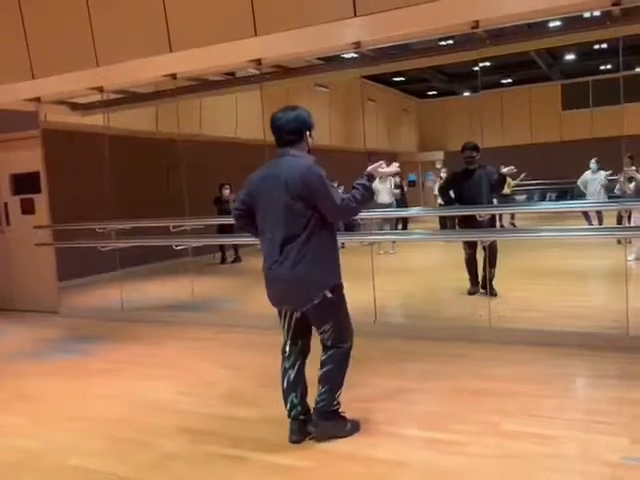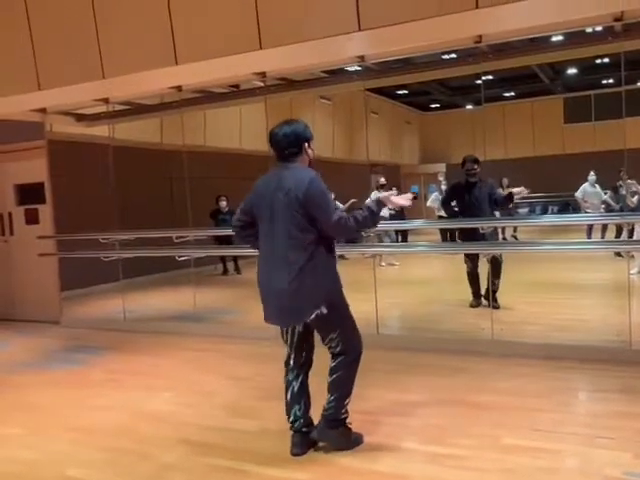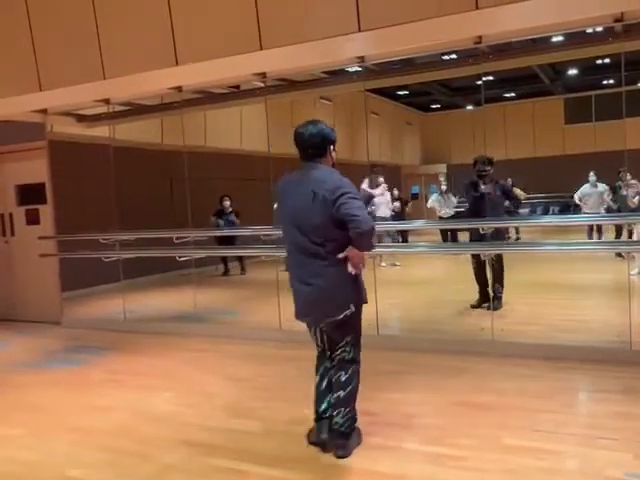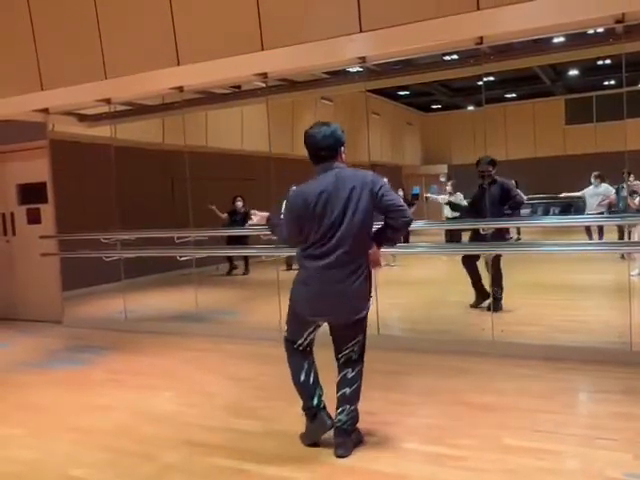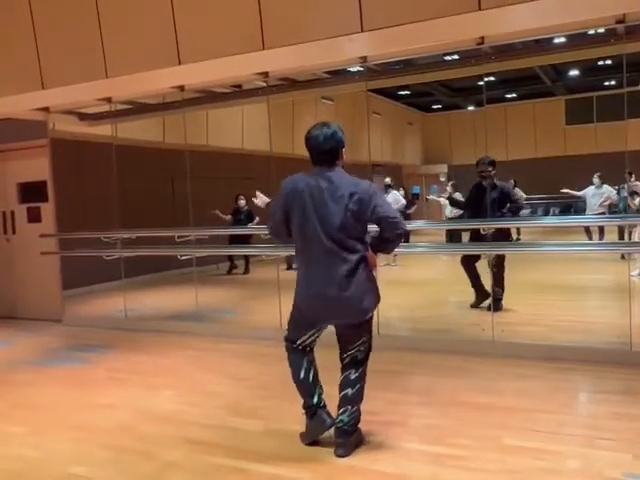
dt=1s
person 1, frame 1
left shoulder: (260, 177)
right shoulder: (307, 169)
left elbow: (241, 215)
right elbow: (340, 211)
right wrist: (368, 179)
left hip: (279, 279)
right hip: (314, 276)
left knee: (293, 347)
right knee: (338, 343)
left ankle: (298, 420)
right ankle: (326, 417)
person 1, frame 2
left shoulder: (261, 186)
right shoulder: (308, 181)
left elbow: (241, 225)
right elbow: (338, 226)
right wrist: (377, 204)
left hip: (277, 292)
right hip: (315, 289)
left knee: (297, 359)
right knee: (347, 349)
left ankle: (301, 433)
right ankle: (332, 425)
person 1, frame 3
left shoulder: (285, 187)
right shoulder: (337, 184)
right elbow: (362, 225)
left wrist: (363, 197)
right wrist: (358, 249)
left hip: (305, 291)
right hip: (339, 290)
left knee: (325, 357)
right knee: (346, 361)
left ankle: (323, 425)
right ankle: (343, 434)
person 1, frame 4
left shoulder: (300, 195)
right shoulder: (368, 181)
left elbow: (291, 238)
right elbow: (402, 217)
left wrist: (269, 220)
right wrist: (377, 242)
left hip: (310, 291)
right hip: (353, 292)
left knee: (297, 348)
right knee: (350, 360)
left ankle: (316, 416)
right ankle: (345, 432)
person 1, frame 5
left shoulder: (292, 187)
right shoulder: (361, 189)
left elbow: (279, 233)
right elbow: (395, 227)
left wrist: (268, 207)
right wrist: (375, 248)
left hip: (312, 294)
right hip: (355, 294)
left knee: (297, 348)
right knee: (354, 361)
left ankle: (316, 414)
right ankle: (346, 433)
person 2, frame 1
left shoulder: (487, 171)
right shoulder: (457, 176)
left elbow: (496, 189)
right elbow: (443, 190)
left wrist: (502, 176)
right wrist: (452, 203)
left hip: (486, 218)
right hip: (466, 219)
left knee: (491, 250)
right knee: (469, 252)
left ankle: (487, 283)
right ankle: (474, 283)
person 2, frame 2
left shoulder: (488, 185)
right shoulder: (457, 188)
left elbow: (499, 202)
right elbow: (445, 203)
left wrist: (512, 194)
right wrist: (455, 215)
left hip: (488, 231)
right hip: (468, 233)
left knee: (496, 260)
right knee: (471, 266)
left ankle: (491, 294)
right ankle: (476, 296)
person 2, frame 3
left shoulder: (501, 186)
right shoulder: (471, 186)
left elbow: (515, 200)
right elbow: (471, 203)
left wrist: (503, 211)
right wrist: (482, 193)
left hip: (496, 231)
right hip: (477, 231)
left knee: (495, 264)
right knee: (477, 264)
left ankle: (497, 297)
right ankle: (483, 295)
person 2, frame 4
left shoulder: (503, 185)
right shoulder: (480, 189)
left elbow: (518, 200)
right elbow: (471, 210)
left wrist: (504, 214)
right wrist: (451, 204)
left hip: (497, 232)
right hip: (479, 231)
left knee: (493, 263)
right knee: (468, 259)
left ankle: (496, 299)
right ankle: (482, 293)
person 2, frame 5
left shoulder: (502, 188)
right shoulder: (476, 188)
left elbow: (518, 204)
right elbow: (467, 206)
left wrist: (503, 216)
right wrist: (450, 199)
left hip: (498, 233)
right hip: (479, 232)
left knee: (496, 264)
right knee: (467, 260)
left ankle: (497, 298)
right ankle: (481, 292)
